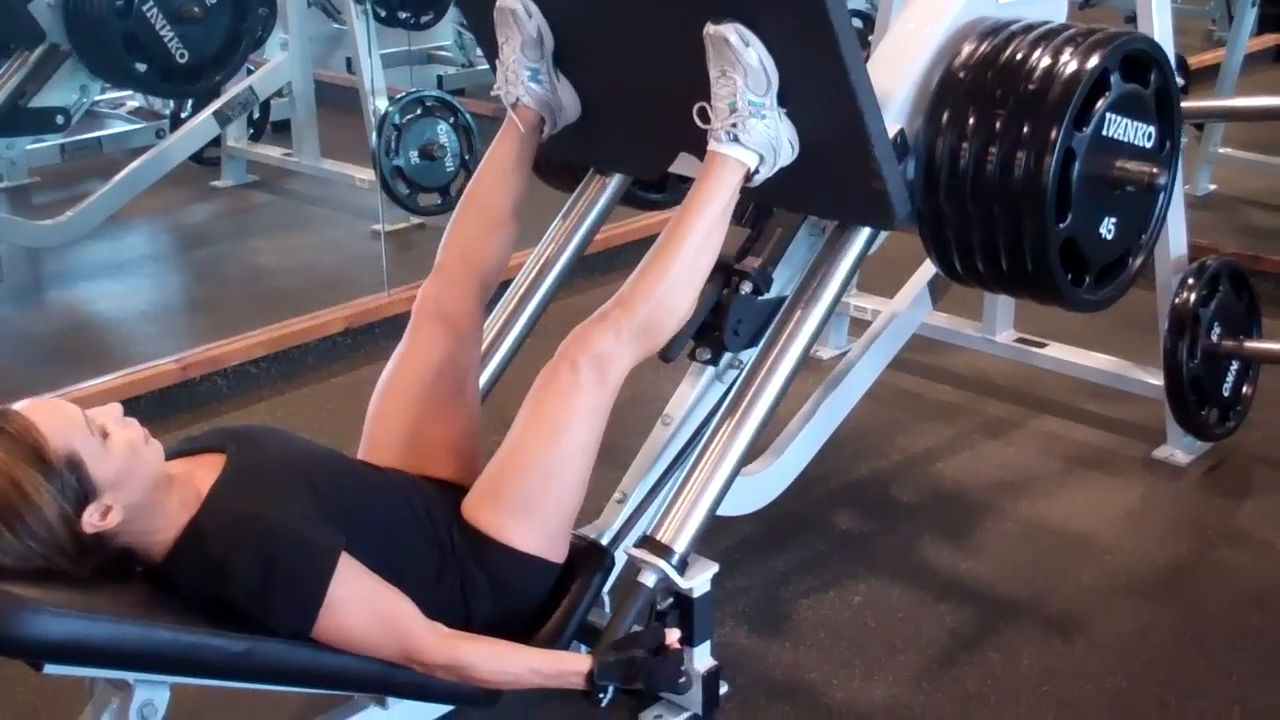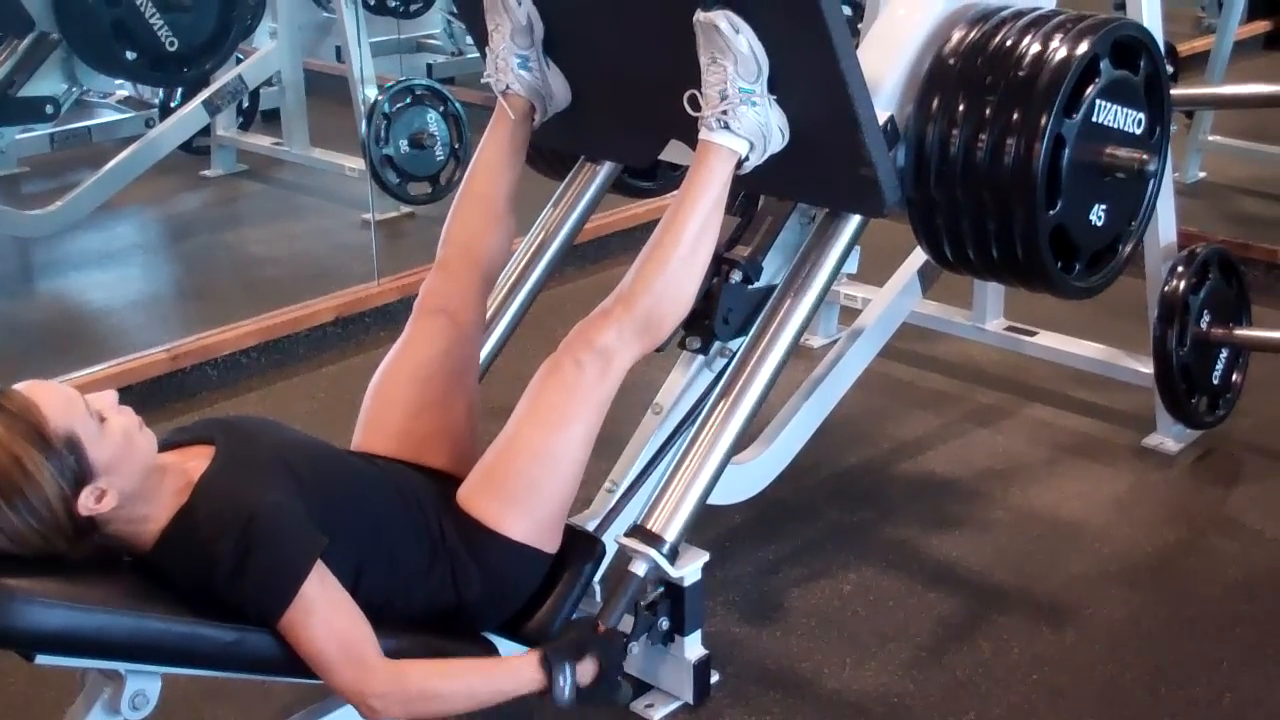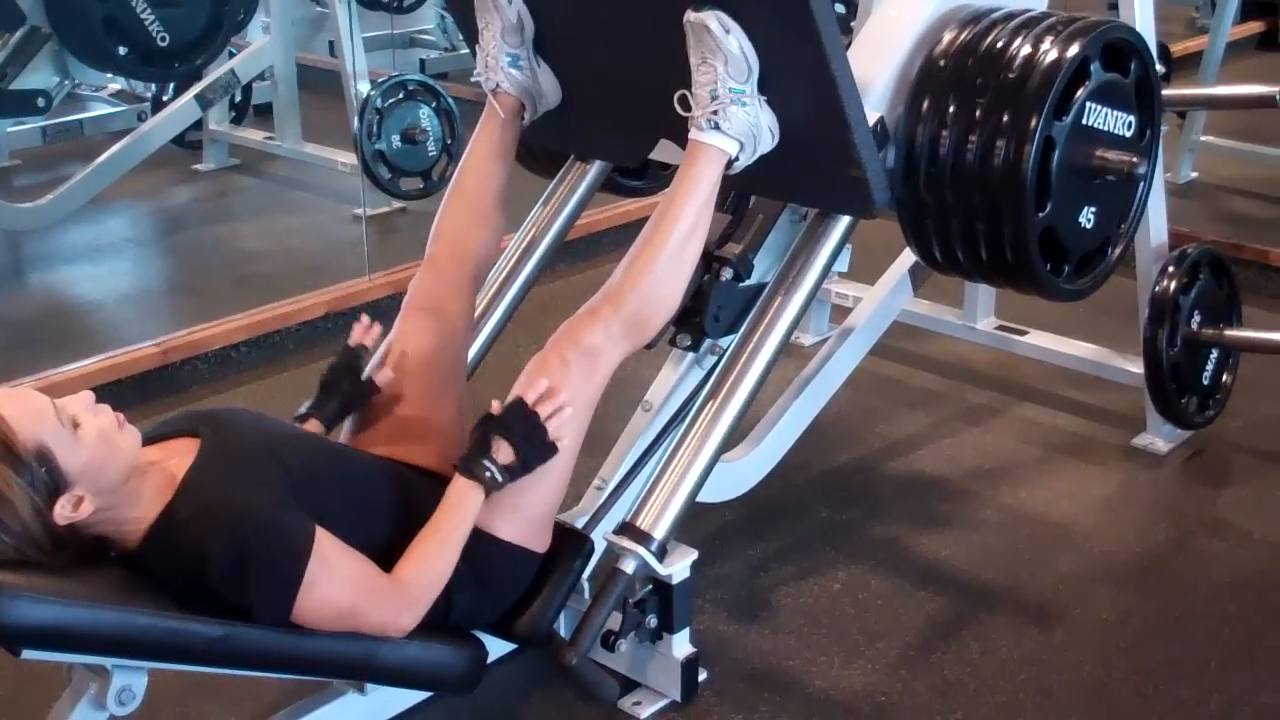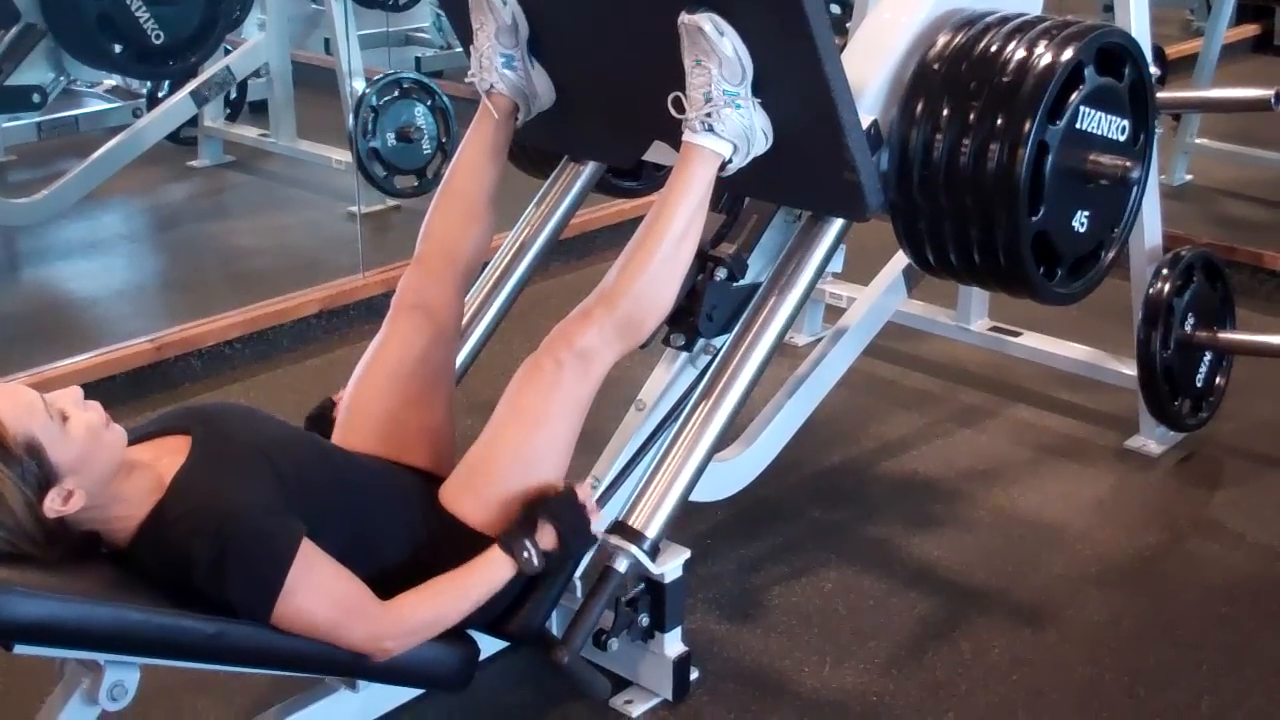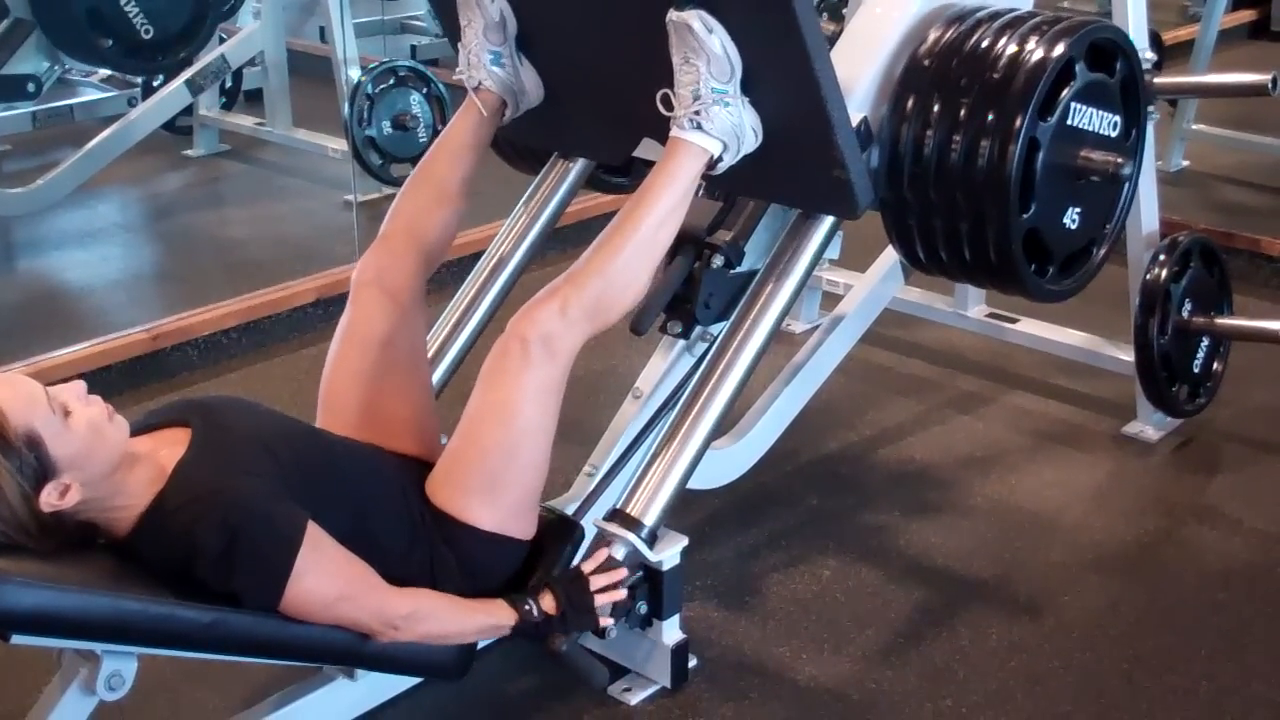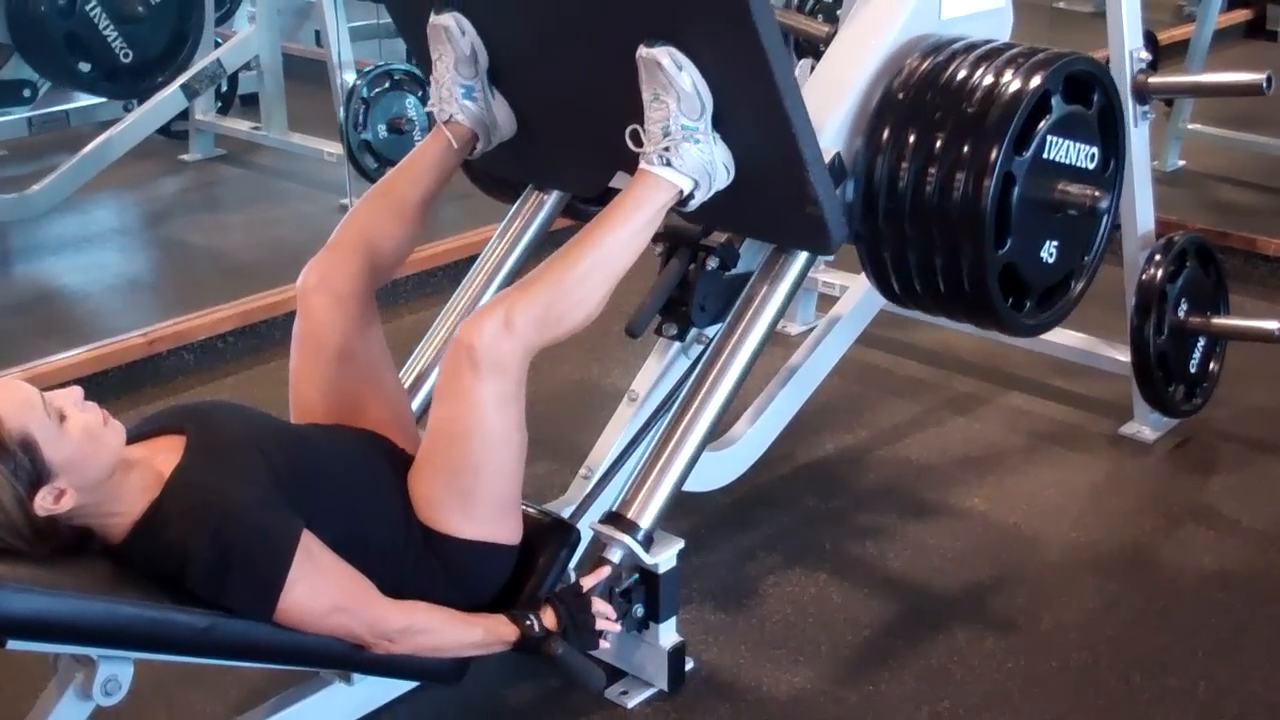
dt=0.5s
person 1, frame 1
left shoulder: (166, 490)
right shoulder: (256, 544)
right elbow: (434, 654)
right wrist: (607, 671)
left hip: (416, 505)
right hip: (480, 570)
left knee: (449, 302)
right knee: (598, 349)
left ankle: (529, 109)
right ankle: (737, 150)
person 1, frame 2
left shoulder: (160, 475)
right shoulder: (243, 531)
left hip: (400, 494)
right hip: (470, 562)
left knee: (450, 298)
right knee: (600, 345)
left ankle: (519, 99)
right ankle: (726, 139)
person 1, frame 3
left shoulder: (147, 460)
right shoulder: (224, 531)
right elbow: (394, 608)
left wrist: (326, 411)
right wrist: (485, 474)
left hip: (395, 495)
right hip: (460, 567)
left knee: (441, 289)
right knee: (588, 341)
left ankle: (510, 93)
right ankle: (719, 134)
person 1, frame 4
left shoulder: (132, 462)
right shoulder: (215, 530)
right elbow: (379, 632)
left wrist: (312, 435)
right wrist: (523, 548)
left hip: (384, 490)
right hip: (443, 554)
left knee: (428, 292)
right knee: (581, 343)
left ankle: (503, 97)
right ankle: (713, 138)
person 1, frame 5
left shoulder: (133, 457)
right shoulder: (220, 519)
right elbow: (388, 618)
right wrist: (541, 611)
left hip: (382, 481)
right hip: (449, 550)
left knee: (386, 275)
right knee: (545, 327)
left ankle: (491, 95)
right ankle: (699, 137)
person 1, frame 6
left shoulder: (127, 465)
right shoulder: (212, 528)
right elbow: (383, 627)
right wrist: (539, 626)
left hip: (368, 476)
right hip: (437, 560)
left knee: (329, 283)
right knee: (489, 339)
left ankle: (462, 126)
right ankle: (669, 171)
